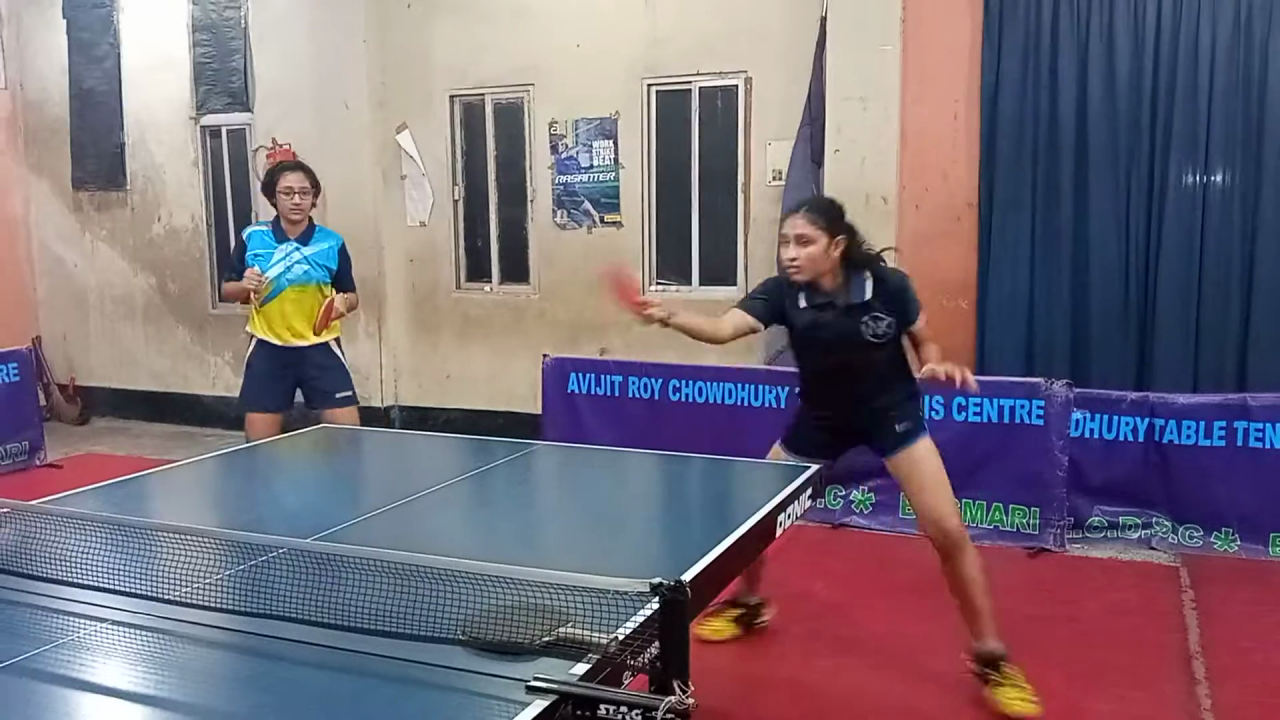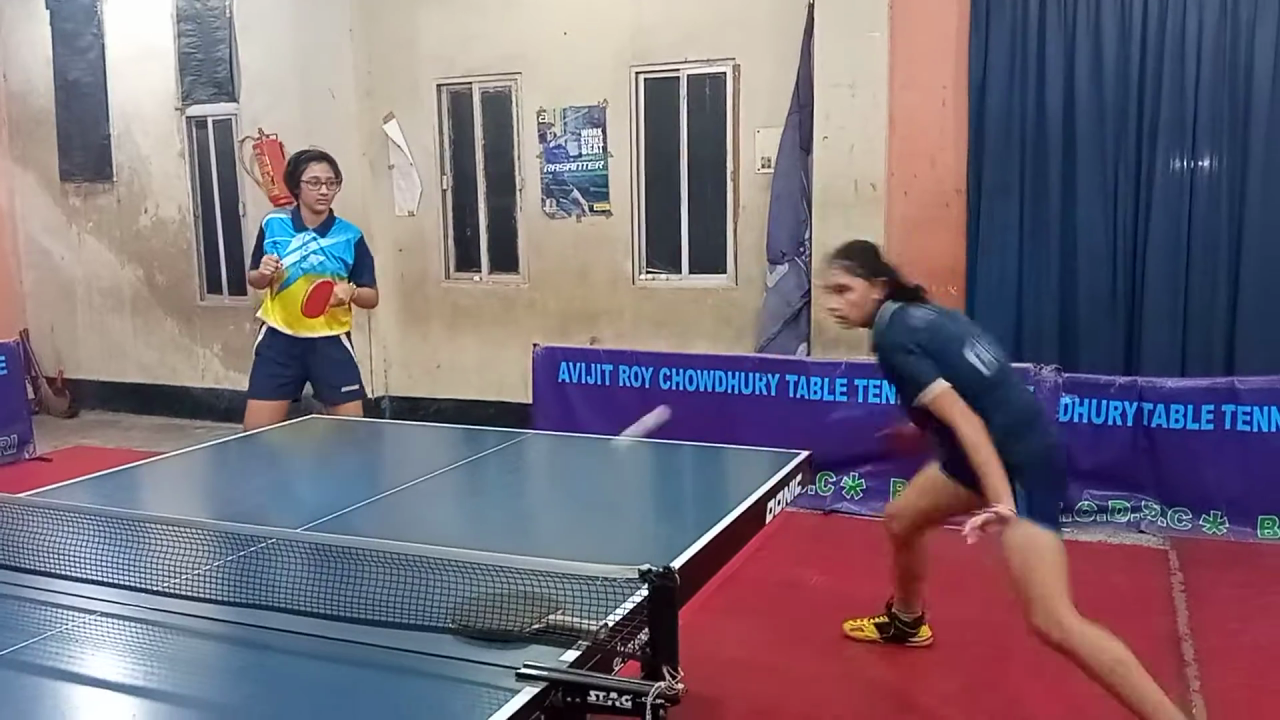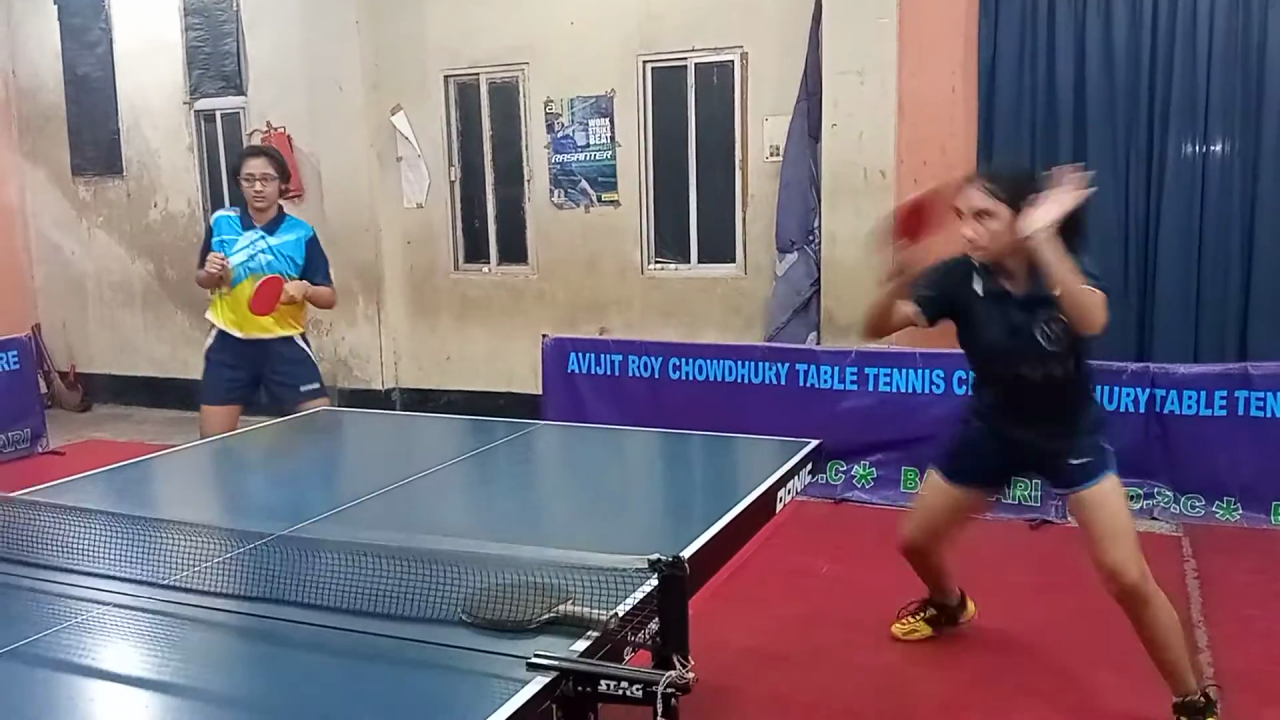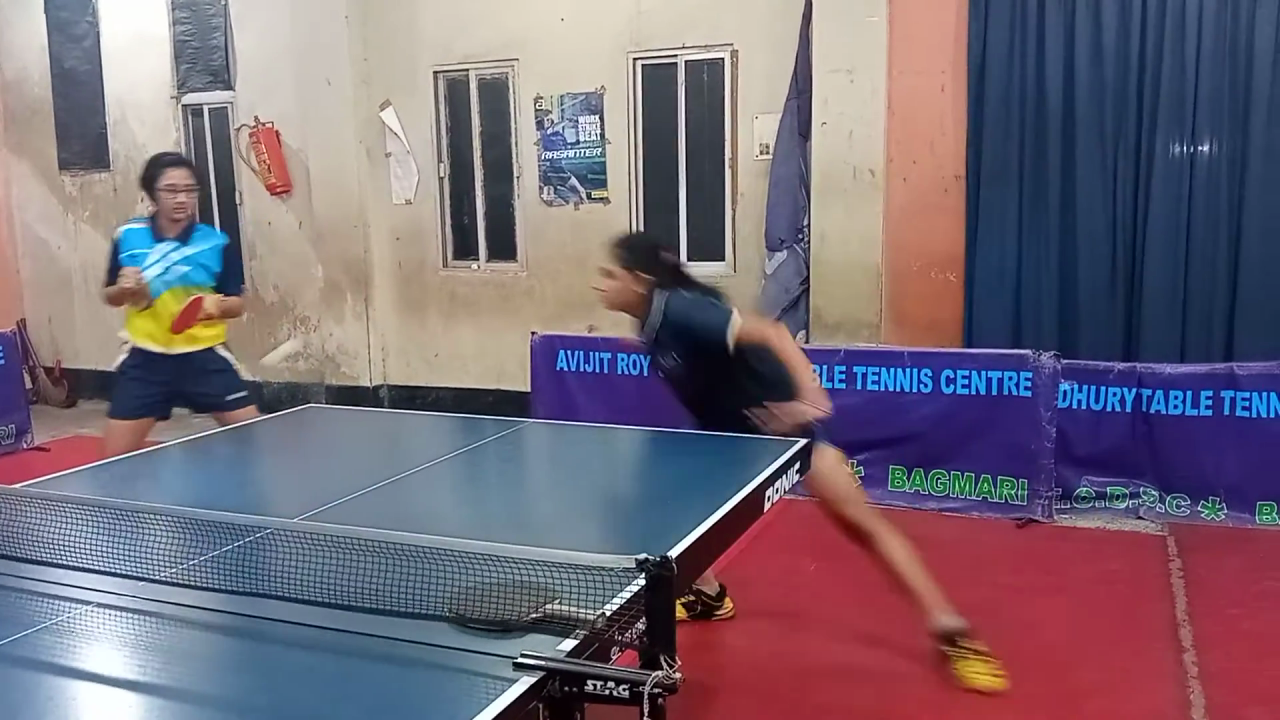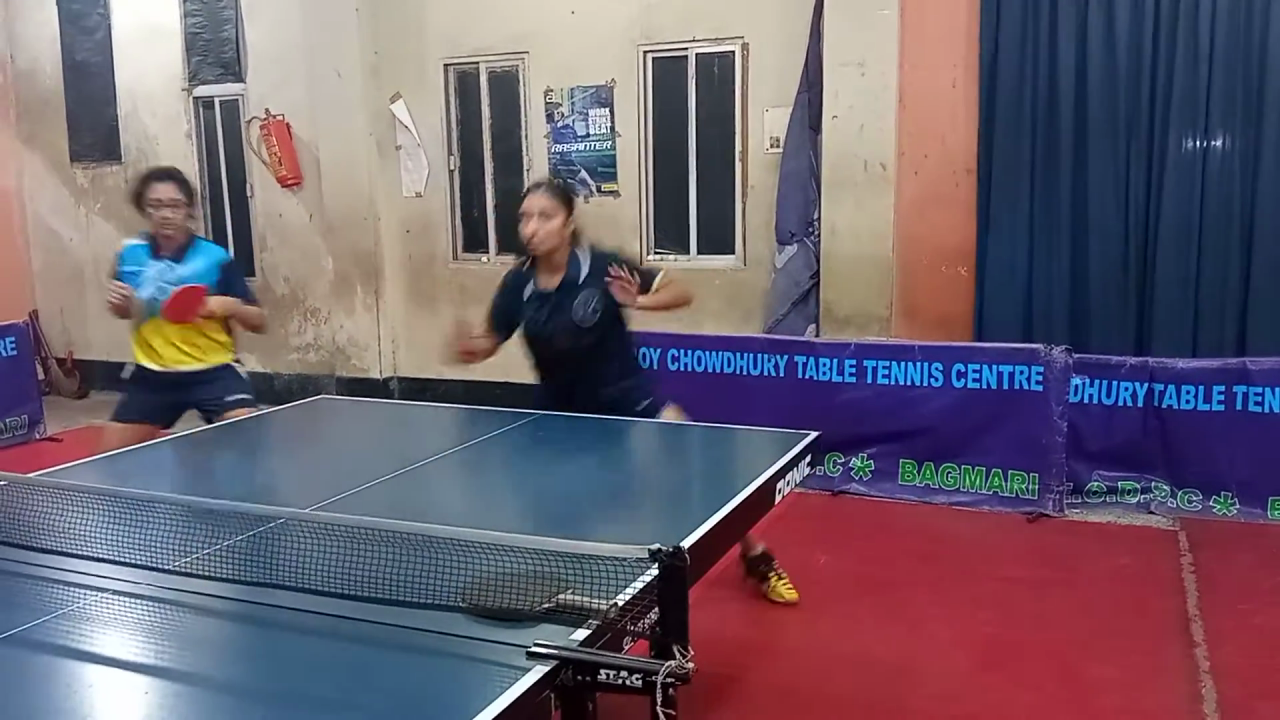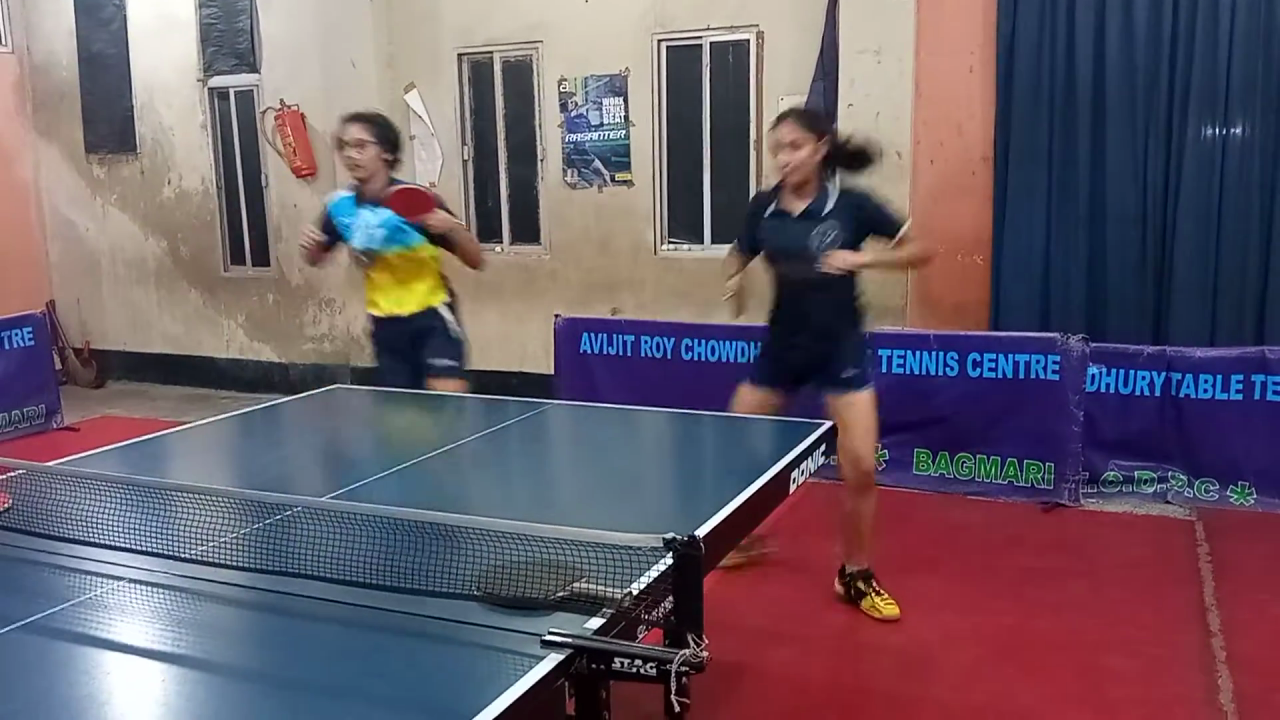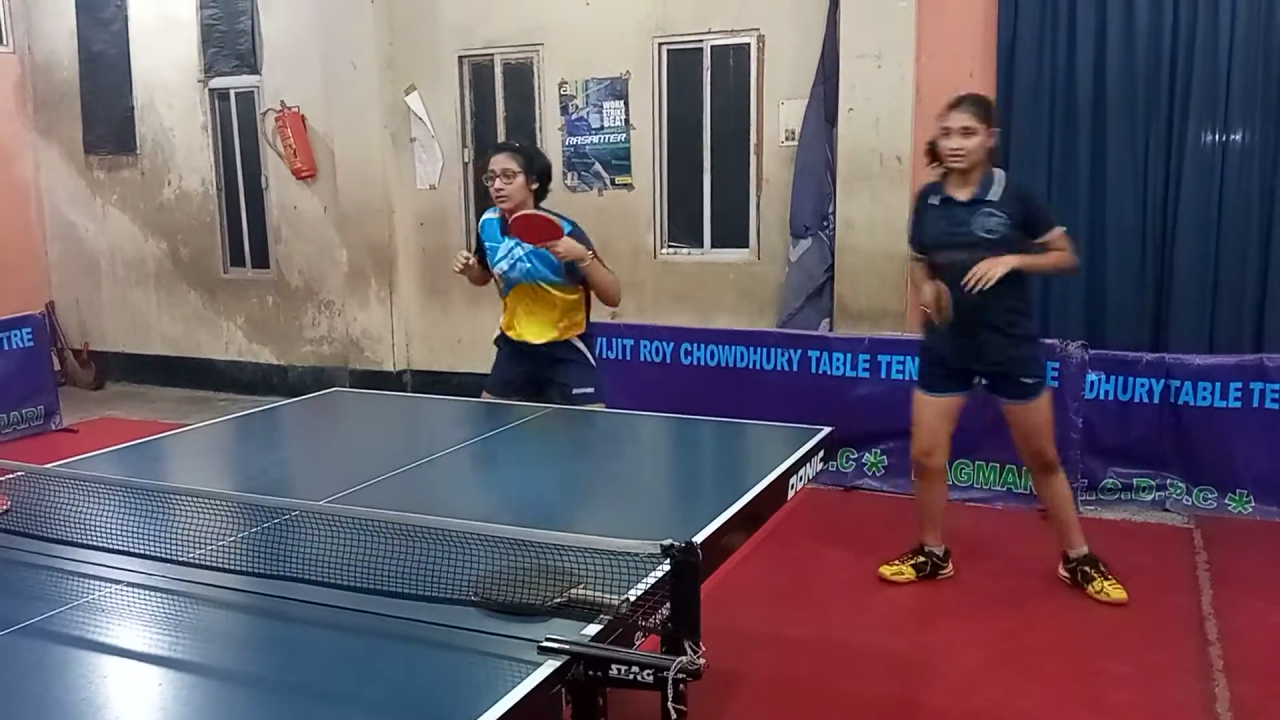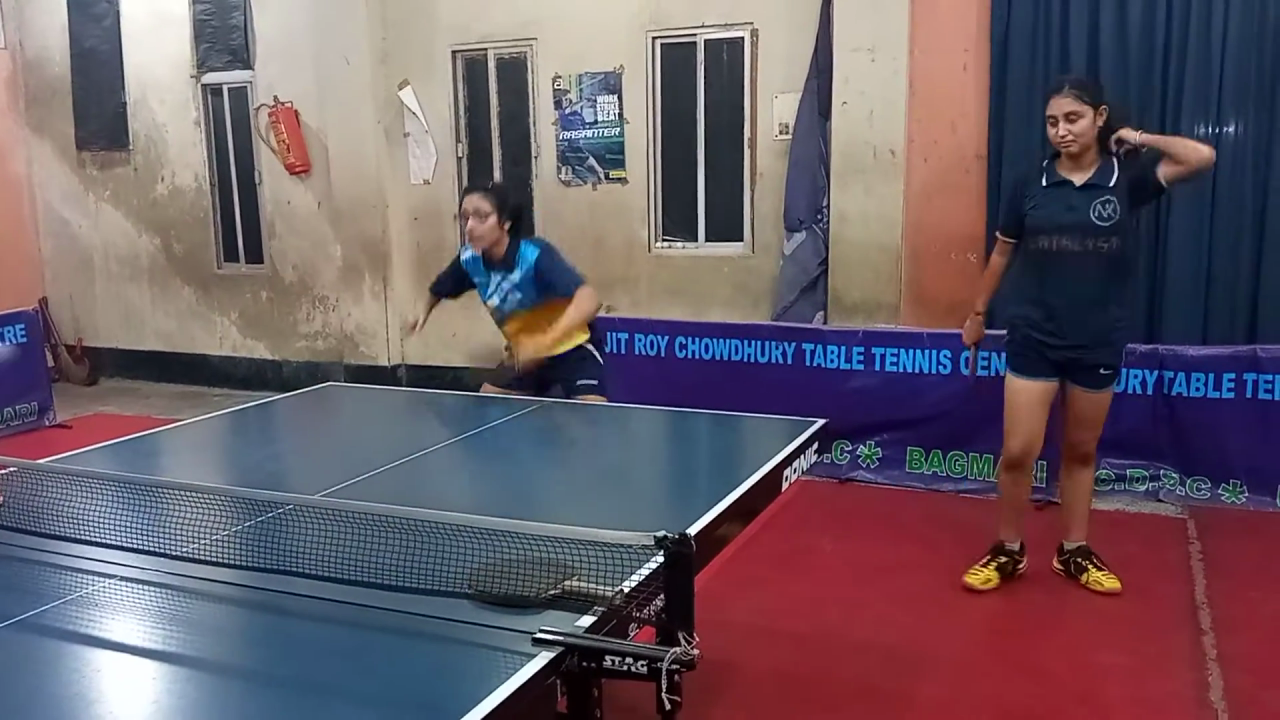
dt=0.5s
person 1, frame 1
left shoulder: (887, 285)
right shoulder: (782, 292)
left elbow: (925, 339)
right elbow: (722, 329)
left wrist: (936, 365)
right wrist: (669, 317)
left hip: (891, 415)
right hip: (820, 419)
left knee: (947, 531)
left ankle: (992, 660)
right ankle: (749, 604)
person 1, frame 2
left shoulder: (893, 337)
right shoulder: (915, 320)
left elbow: (967, 422)
left wrist: (1002, 505)
right wrist: (920, 428)
left hip: (1023, 464)
right hip: (998, 454)
left knee: (1054, 626)
right knee: (900, 522)
right ankle: (906, 620)
person 1, frame 3
left shoulder: (1064, 265)
right shoulder: (958, 279)
left elbow: (1091, 321)
right elbow: (877, 327)
left wrist: (1042, 236)
right wrist: (901, 270)
left hip: (1070, 436)
right hip: (990, 434)
left knee: (1129, 579)
right knee: (913, 540)
right ankle: (948, 605)
person 1, frame 4
left shoulder: (680, 310)
right shoulder: (654, 321)
left elbow: (764, 333)
left wrist: (811, 398)
left hip: (774, 420)
right hip: (730, 428)
left knee: (860, 525)
left ankle: (951, 633)
right ankle: (706, 594)
person 1, frame 5
left shoulder: (603, 266)
right shoulder: (516, 286)
left elbow: (681, 295)
right elbow: (481, 347)
left wrist: (642, 302)
right wrist: (465, 344)
left hip: (628, 396)
right hip: (563, 410)
left ankle: (757, 559)
person 1, frame 6
left shoulder: (854, 205)
right shoulder: (764, 208)
left elbow: (918, 250)
right elbow: (740, 256)
left wrist: (861, 259)
right wrist: (735, 278)
left hip: (841, 351)
right hip: (780, 351)
left knee: (861, 466)
left ankle: (855, 573)
right ankle: (748, 534)
person 1, frame 7
left shoulder: (1015, 196)
right shoulder: (928, 199)
left elbow: (1066, 256)
left wrist: (1009, 260)
right wrist: (927, 289)
left hip: (1010, 349)
right hip: (945, 350)
left knee: (1043, 459)
right knee: (926, 457)
left ankle: (1078, 558)
right ankle: (933, 553)
person 1, frame 8
left shoulder: (1129, 176)
right shoulder: (1030, 183)
left elbow: (1202, 156)
right elbow: (1002, 254)
left wrist: (1140, 139)
right wrist: (977, 314)
left hip: (1098, 342)
right hip: (1033, 338)
left knee: (1080, 451)
right knee: (1018, 452)
left ankle: (1073, 551)
right ankle: (1008, 549)
person 2, frame 1
left shoulder: (332, 243)
right shoulder: (252, 238)
left elbow: (352, 297)
right elbow: (227, 292)
left wrist: (344, 301)
right wrist: (245, 285)
left hip: (321, 350)
right hip: (269, 351)
person 2, frame 2
left shoulder: (350, 237)
right shoulder: (272, 225)
left elbow: (372, 298)
right elbow: (254, 281)
left wrist: (351, 291)
right wrist: (262, 274)
left hip: (330, 343)
right hip: (279, 340)
right knee: (256, 433)
person 2, frame 3
left shoulder: (301, 235)
right shoulder: (221, 223)
left elbow: (329, 298)
right elbow: (203, 282)
left wrist: (304, 289)
right wrist: (210, 274)
left hip: (284, 344)
right hip: (230, 344)
person 2, frame 4
left shoulder: (216, 244)
right shoulder: (128, 238)
left elbow: (236, 305)
right elbow: (112, 299)
left wrist: (218, 303)
right wrist: (123, 289)
left hip: (206, 357)
right hip: (147, 361)
right knee: (113, 461)
person 2, frame 5
left shoulder: (215, 260)
right shoulder: (130, 254)
left elbow: (258, 321)
right elbow: (125, 311)
left wrist: (229, 306)
right wrist: (118, 303)
left hip: (212, 371)
right hip: (153, 375)
person 2, frame 6
right shoulder: (339, 205)
left elbow: (476, 261)
right elbow: (319, 256)
left wrist: (453, 228)
right wrist: (311, 248)
left hip: (430, 319)
right hip: (386, 325)
person 2, frame 7
left shoulder: (563, 232)
right shoulder: (488, 224)
left elbow: (613, 297)
left wrist: (583, 256)
right wrist: (469, 269)
left hip: (565, 349)
right hip: (514, 345)
person 2, frame 8
left shoulder: (536, 256)
right shoulder: (469, 261)
left elbow: (589, 300)
right elbow: (436, 293)
left wrist: (543, 342)
right wrist: (420, 313)
left hip: (572, 354)
right hip: (526, 358)
